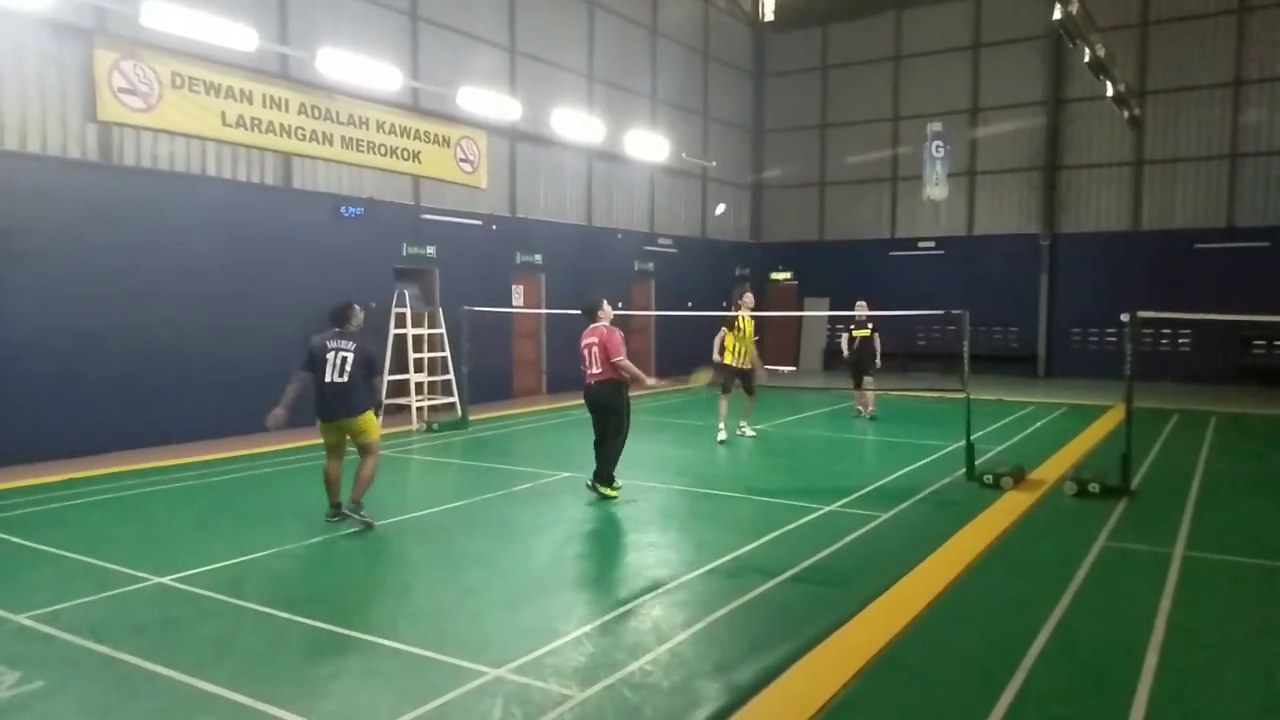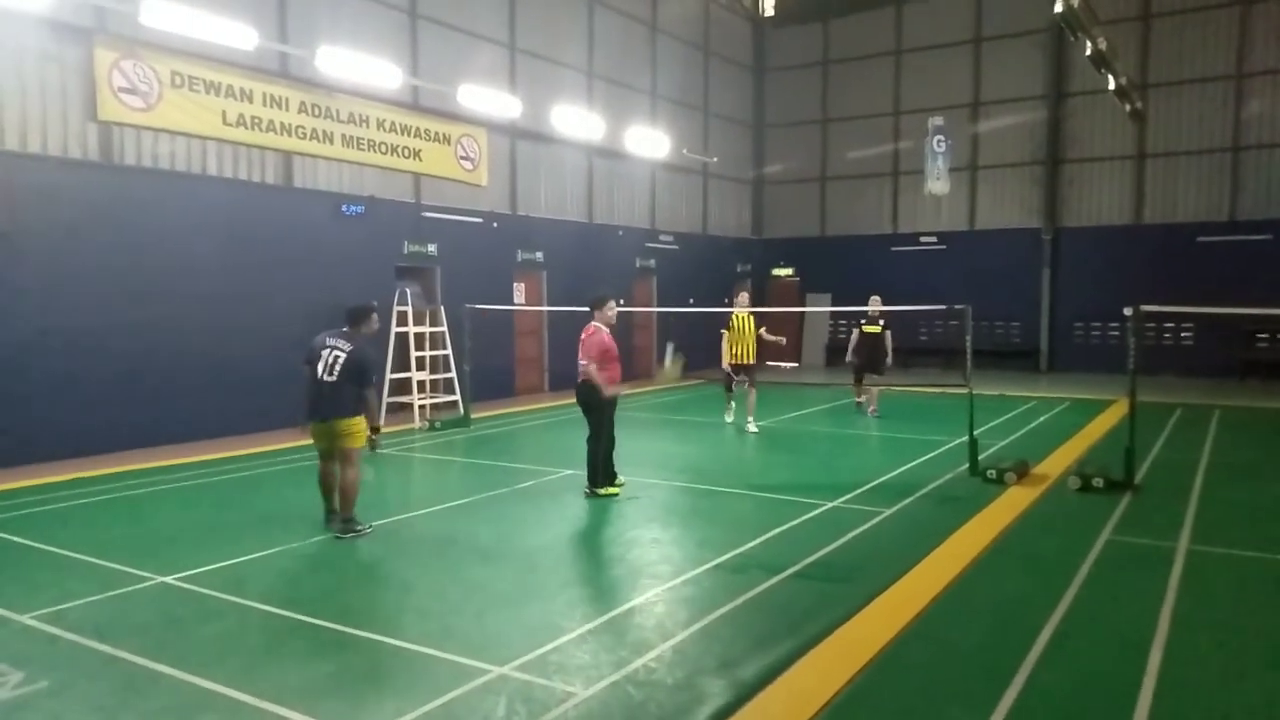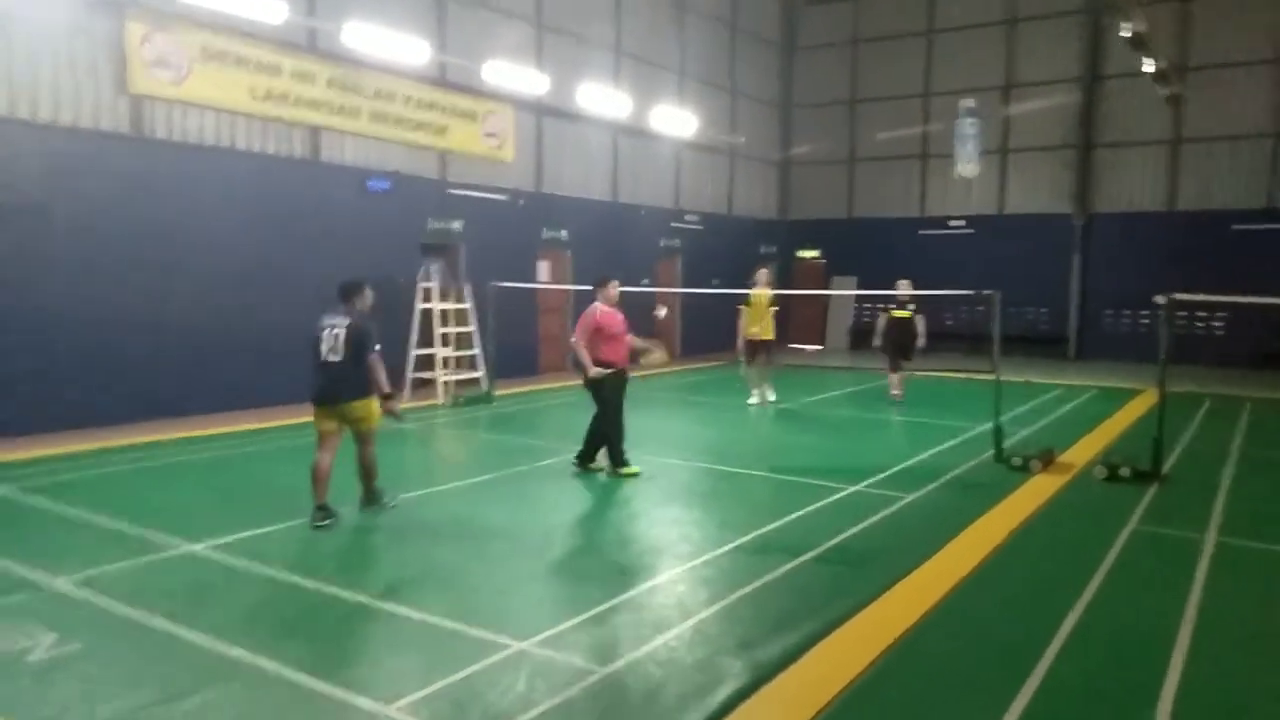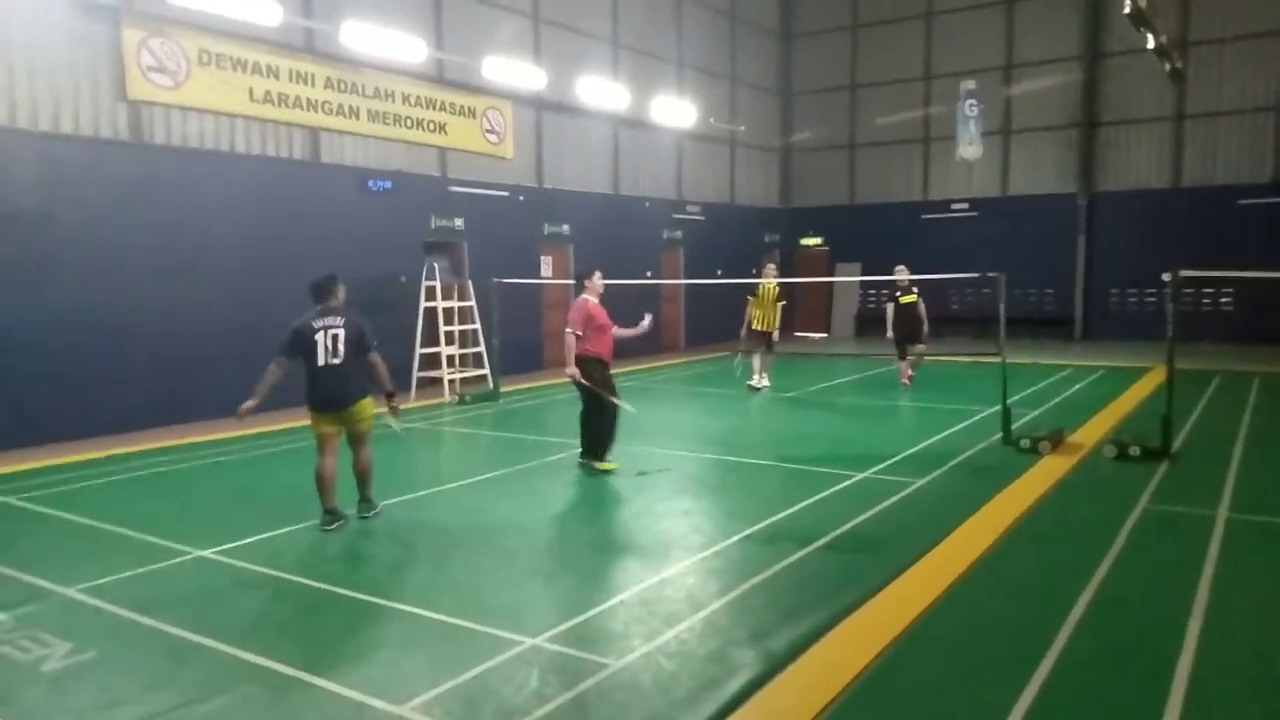
dt=0.4s
person 1, frame 1
left shoulder: (317, 344)
right shoulder: (364, 347)
left elbow: (300, 379)
right elbow: (376, 381)
left wrist: (282, 408)
right wrist: (371, 403)
left hip: (327, 413)
right hip: (359, 412)
left knee: (333, 458)
right knee: (370, 456)
left ankle: (334, 507)
right ankle: (354, 504)
person 1, frame 2
left shoulder: (321, 339)
right shoulder: (362, 353)
left elbow: (310, 374)
right elbow: (369, 395)
right wrist: (374, 428)
left hip: (316, 414)
right hip: (346, 417)
left knee: (326, 461)
right knee: (349, 466)
left ankle: (330, 512)
right ankle: (346, 522)
person 1, frame 3
left shoulder: (324, 322)
right shoulder: (361, 324)
right elbow: (374, 362)
right wrist: (387, 396)
left hip: (324, 397)
right hip: (356, 397)
left knee: (324, 451)
right knee: (366, 445)
left ankle: (320, 509)
right ankle: (370, 496)
person 1, frame 4
left shoulder: (301, 326)
right shoulder: (353, 321)
left elbow: (278, 365)
right elbow: (374, 360)
left wrist: (256, 398)
right wrist: (390, 394)
left hip: (321, 401)
right hip: (356, 397)
left knee: (327, 454)
right knee: (361, 447)
left ankle: (330, 512)
right ankle: (365, 502)
person 2, frame 1
left shoulder: (586, 336)
right shoulder: (610, 332)
right elbow: (620, 361)
right wrist: (644, 379)
left hip: (592, 389)
right hip: (610, 389)
left knee: (602, 436)
right knee: (616, 436)
left ankle: (605, 479)
right ankle: (600, 480)
person 2, frame 2
left shoulder: (600, 332)
right shoulder: (598, 335)
right elbow: (587, 365)
right wrist: (605, 388)
left hip: (600, 392)
right hip: (596, 394)
left knee: (606, 436)
right knee: (600, 437)
left ankle: (609, 476)
right ankle: (596, 484)
person 2, frame 3
left shoulder: (617, 314)
right shoulder: (593, 314)
left elbow: (624, 338)
right elbow: (578, 343)
left wrist: (645, 345)
right wrist: (591, 367)
left hip: (617, 373)
right hip: (601, 374)
left knee: (606, 417)
right knee: (613, 418)
left ankle: (585, 457)
right ankle: (618, 463)
person 2, frame 4
left shoulder: (595, 306)
right shoulder: (583, 305)
left elbow: (611, 331)
right elbow: (571, 335)
left wrist: (636, 330)
right wrist: (571, 365)
left hip: (596, 365)
right hip: (589, 366)
left knee: (594, 411)
right knee: (608, 407)
left ankle: (590, 454)
right ankle: (595, 455)
